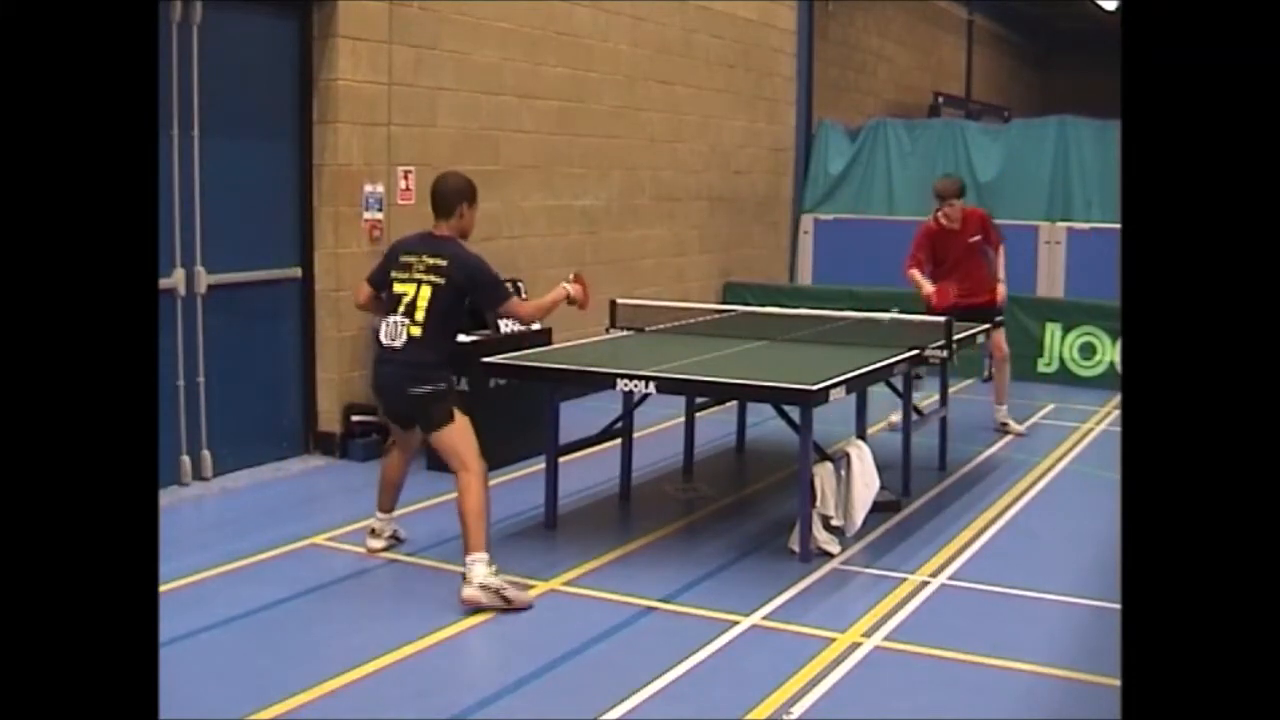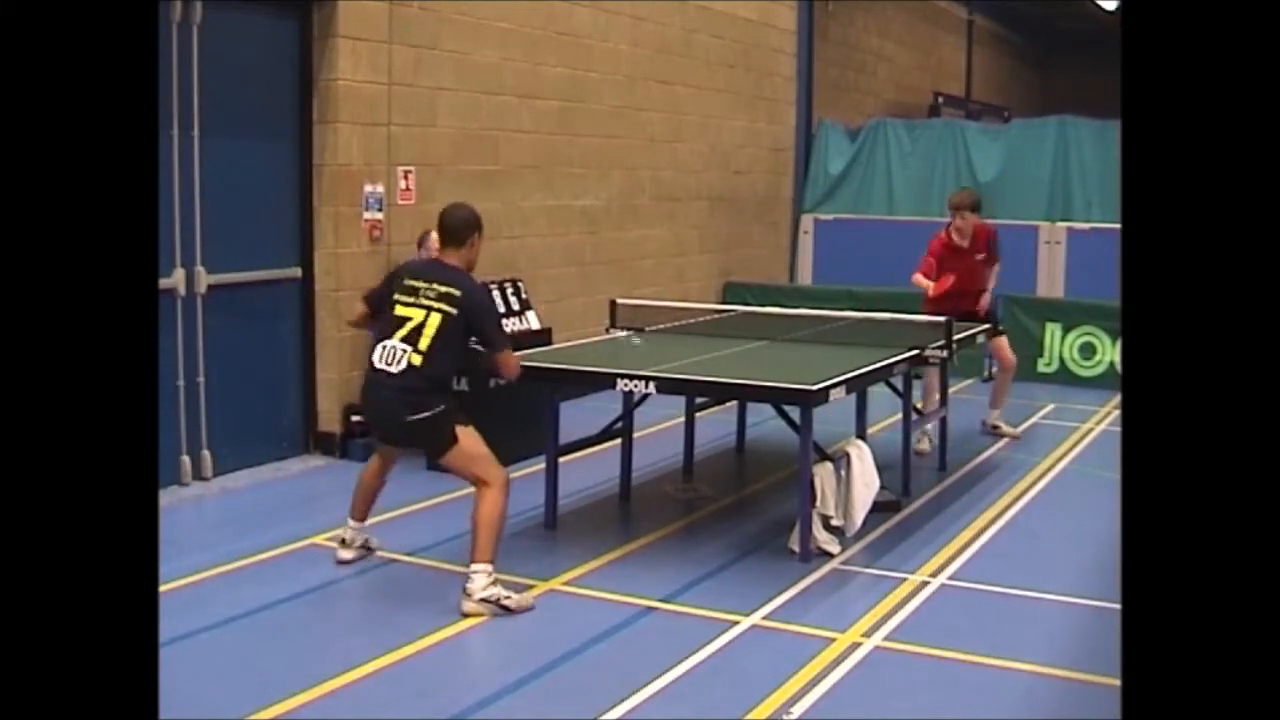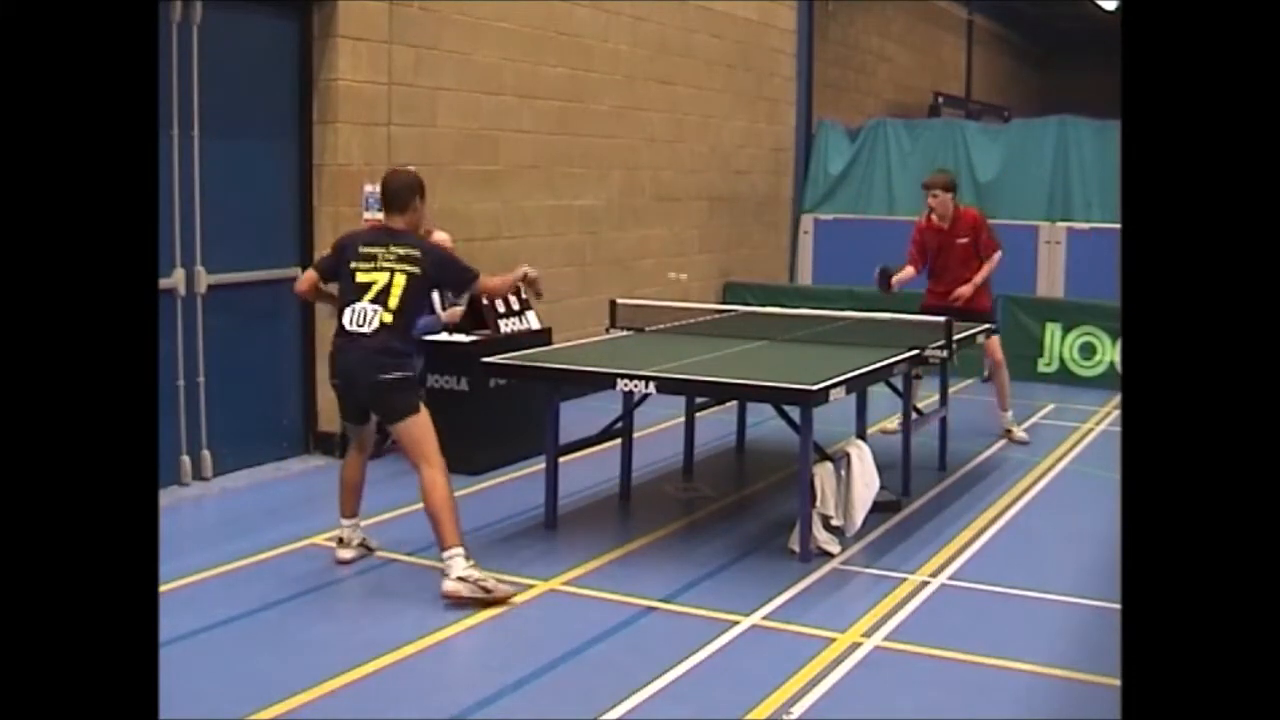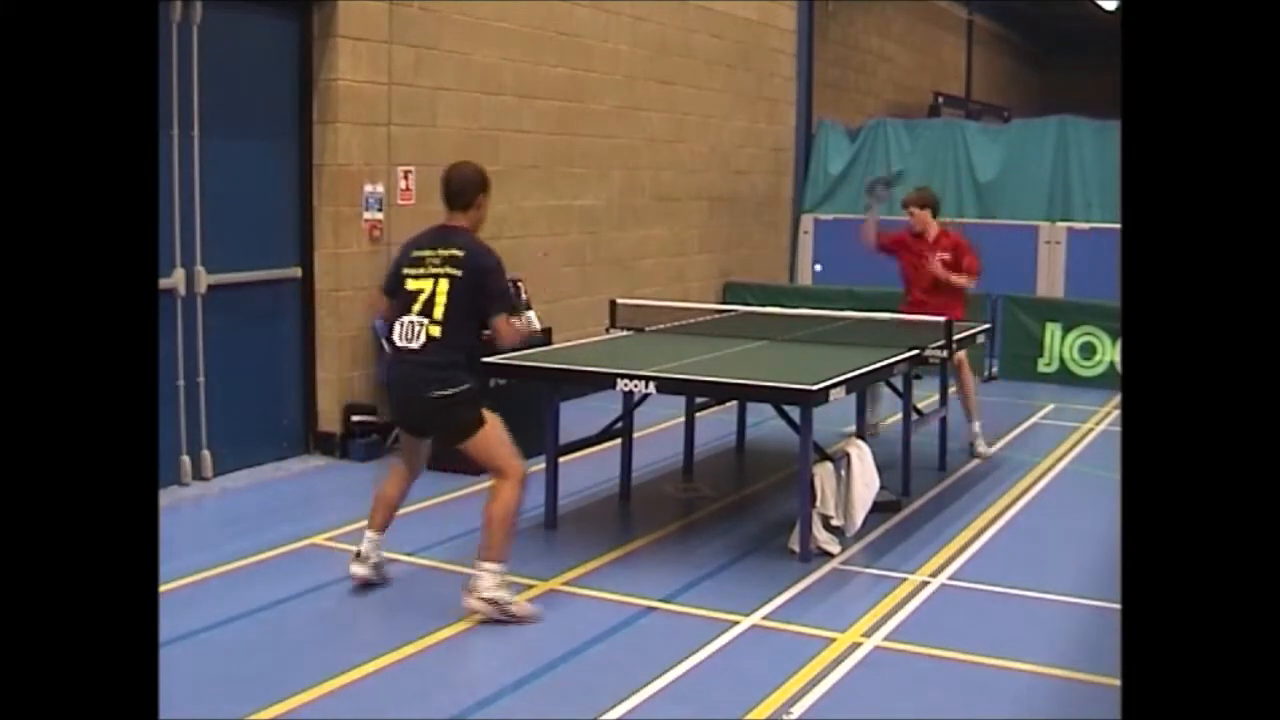
dt=0.5s
person 1, frame 1
left shoulder: (400, 250)
right shoulder: (465, 264)
left elbow: (363, 301)
right elbow: (522, 313)
right wrist: (564, 292)
left hip: (386, 373)
right hip: (424, 381)
left knee: (402, 448)
right knee: (472, 470)
left ankle: (380, 530)
right ankle: (479, 577)
person 1, frame 2
left shoulder: (403, 273)
right shoulder: (474, 295)
left elbow: (358, 318)
right elbow: (508, 369)
right wrist: (512, 358)
left hip: (375, 397)
right hip: (420, 407)
left knee: (383, 458)
right knee: (493, 480)
left ankle: (352, 538)
right ankle: (480, 586)
person 1, frame 3
left shoulder: (351, 244)
right shoulder: (428, 254)
left elbow: (304, 288)
right elbow: (491, 287)
right wrist: (521, 274)
left hip: (344, 366)
right hip: (390, 372)
left knee: (359, 447)
right knee: (431, 465)
left ankle: (348, 537)
right ankle: (457, 569)
person 1, frame 4
left shoulder: (413, 248)
right shoulder: (480, 257)
left elbow: (387, 310)
right elbow: (505, 337)
right wrist: (524, 328)
left hip: (403, 380)
right hip: (446, 386)
left knee: (407, 466)
right knee: (511, 472)
left ankle: (368, 555)
right ankle: (487, 584)
person 2, frame 1
left shoulder: (980, 218)
right shoulder: (928, 231)
left elbow: (997, 247)
right elbow: (912, 268)
left wrist: (1000, 281)
right wrist: (925, 284)
left hip: (984, 298)
left knee: (1001, 354)
left ankle: (1001, 416)
person 2, frame 2
left shoulder: (987, 233)
right shoulder: (940, 242)
right elbow: (917, 276)
left wrist: (988, 291)
right wrist: (928, 286)
left hip: (975, 308)
right hip: (942, 310)
left knee: (1008, 362)
right knee: (933, 363)
left ankle: (992, 420)
right ankle: (925, 430)
person 2, frame 3
left shoulder: (973, 219)
right shoulder: (922, 227)
left elbow: (995, 254)
right elbow: (915, 265)
left wrist: (972, 285)
right wrist: (896, 279)
left hip: (975, 302)
right hip: (938, 302)
left knee: (996, 359)
left ankle: (1008, 423)
person 2, frame 4
left shoulder: (955, 242)
right shoulder: (905, 239)
left elbow: (970, 281)
right elbow: (870, 241)
left wrist: (946, 277)
right wrist: (873, 208)
left hip: (947, 316)
right hip: (913, 315)
left knee: (959, 362)
left ankle: (976, 432)
